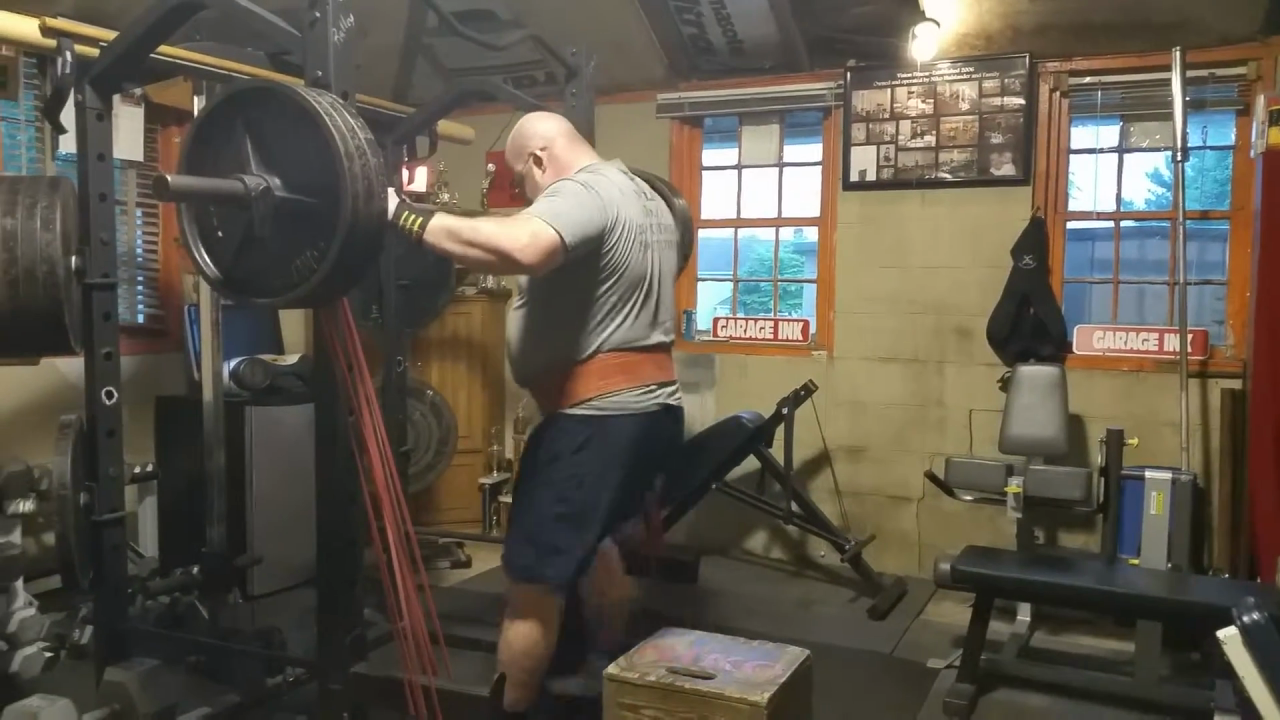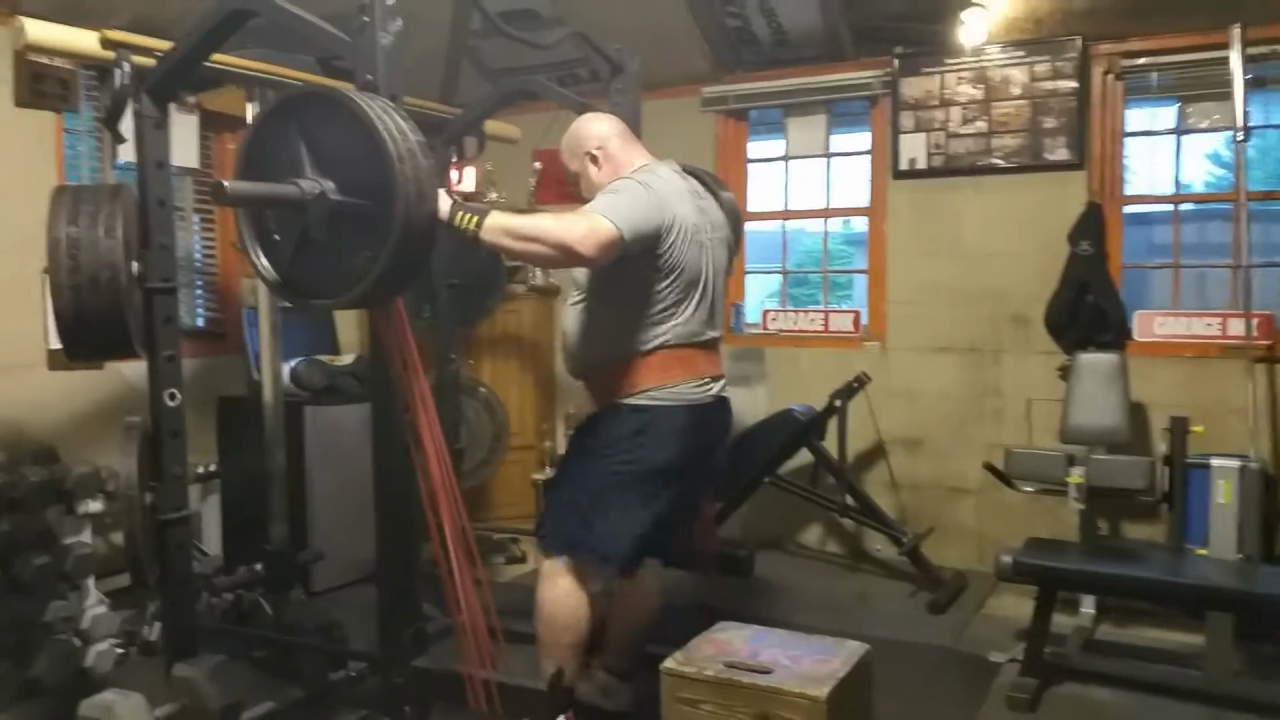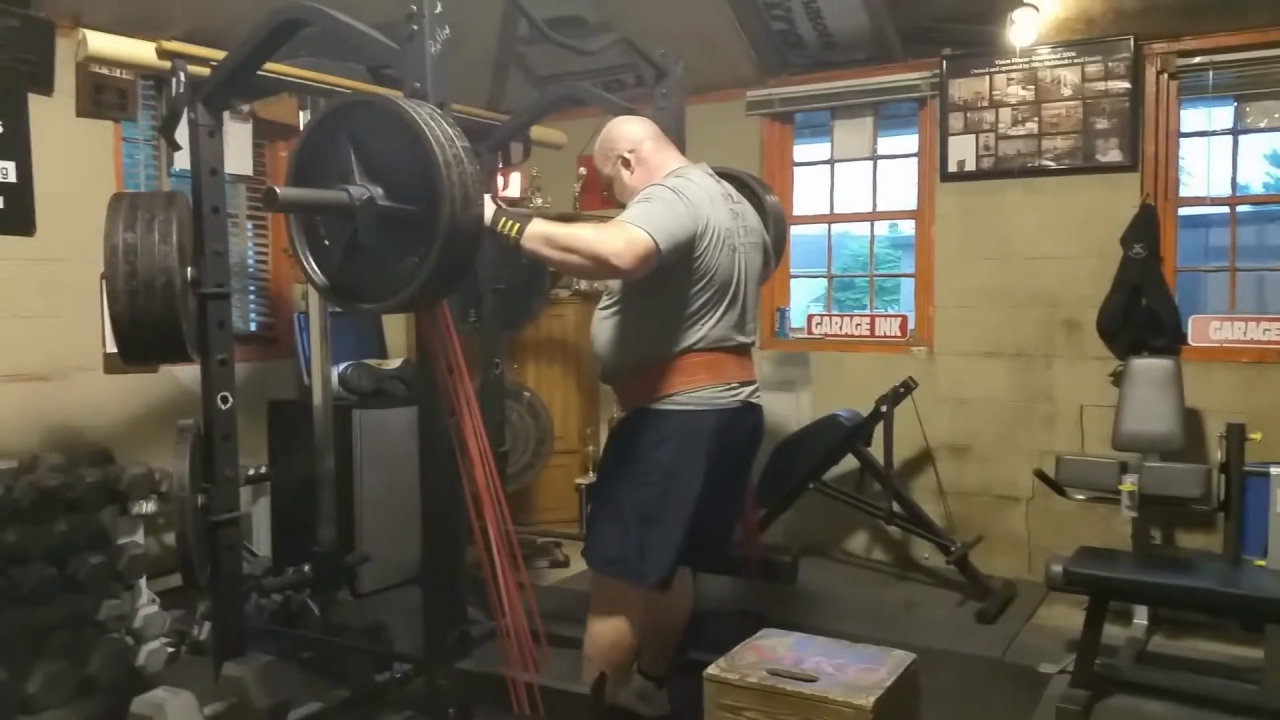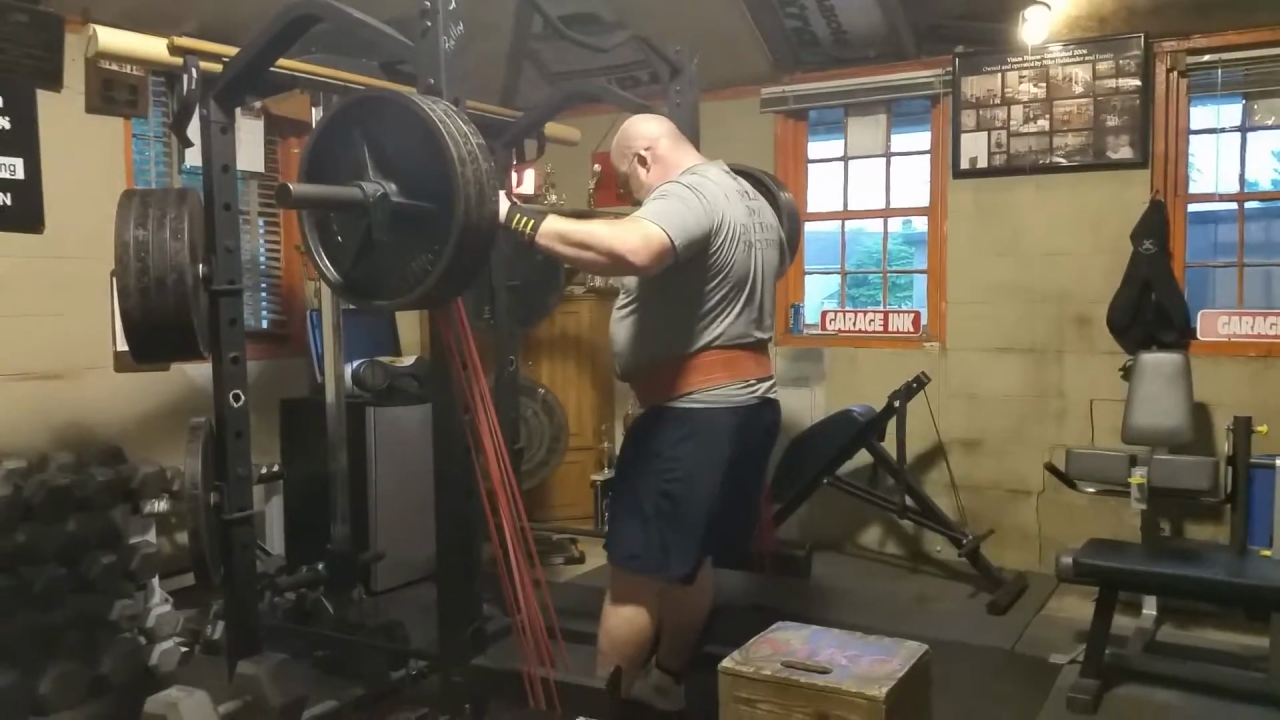
dt=0.4s
person 1, frame 1
left shoulder: (581, 194)
right shoulder: (643, 197)
left elbow: (518, 247)
left wrist: (408, 216)
left hip: (597, 416)
right hip: (652, 407)
left knee: (534, 576)
right knee: (586, 541)
person 1, frame 2
left shoulder: (638, 193)
right shoulder: (696, 197)
left elbow: (577, 240)
left wrist: (463, 214)
left hip: (648, 410)
right hip: (697, 403)
left knee: (565, 556)
right knee: (635, 553)
person 1, frame 3
left shoulder: (672, 199)
right shoulder: (732, 202)
left elbow: (615, 253)
left wrist: (505, 221)
left hip: (678, 417)
right hip: (729, 406)
left knee: (617, 574)
right knee: (669, 561)
person 1, frame 4
left shoulder: (688, 196)
right shoulder: (750, 199)
left elbow: (630, 249)
left wrist: (521, 218)
left hip: (696, 412)
right hip: (747, 401)
left knee: (636, 568)
right knee: (689, 556)
right ankle: (662, 681)
